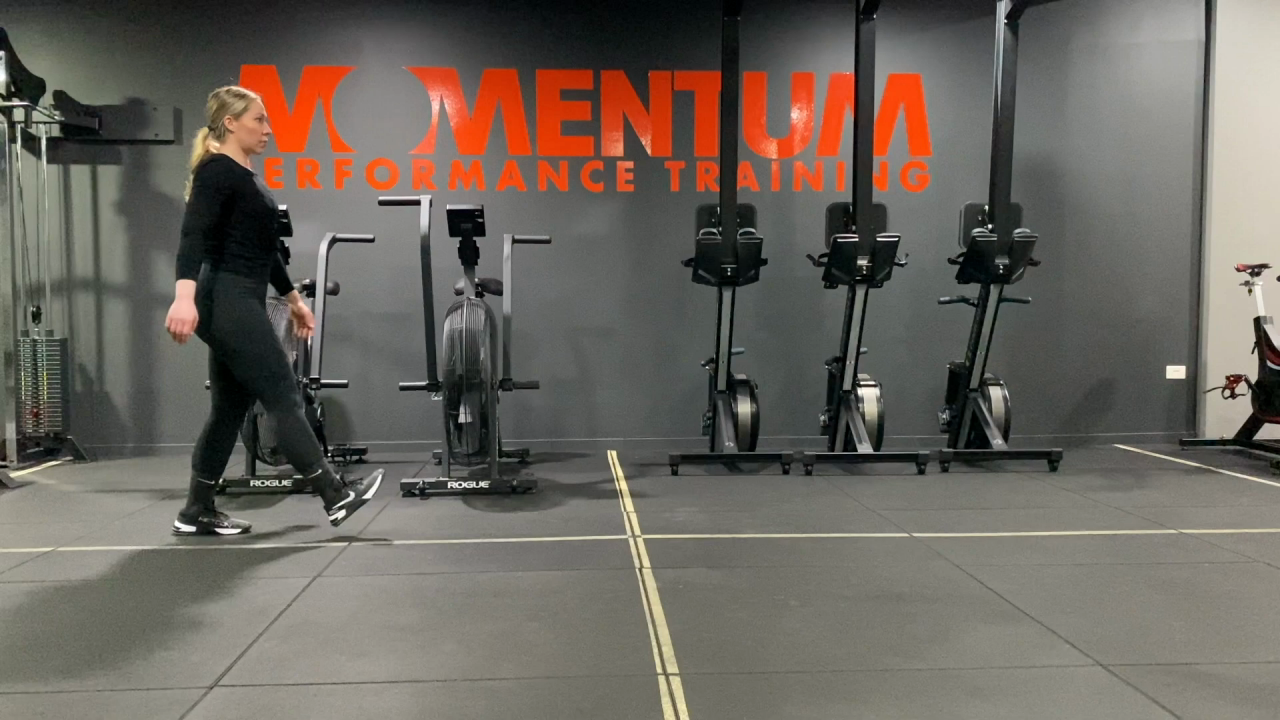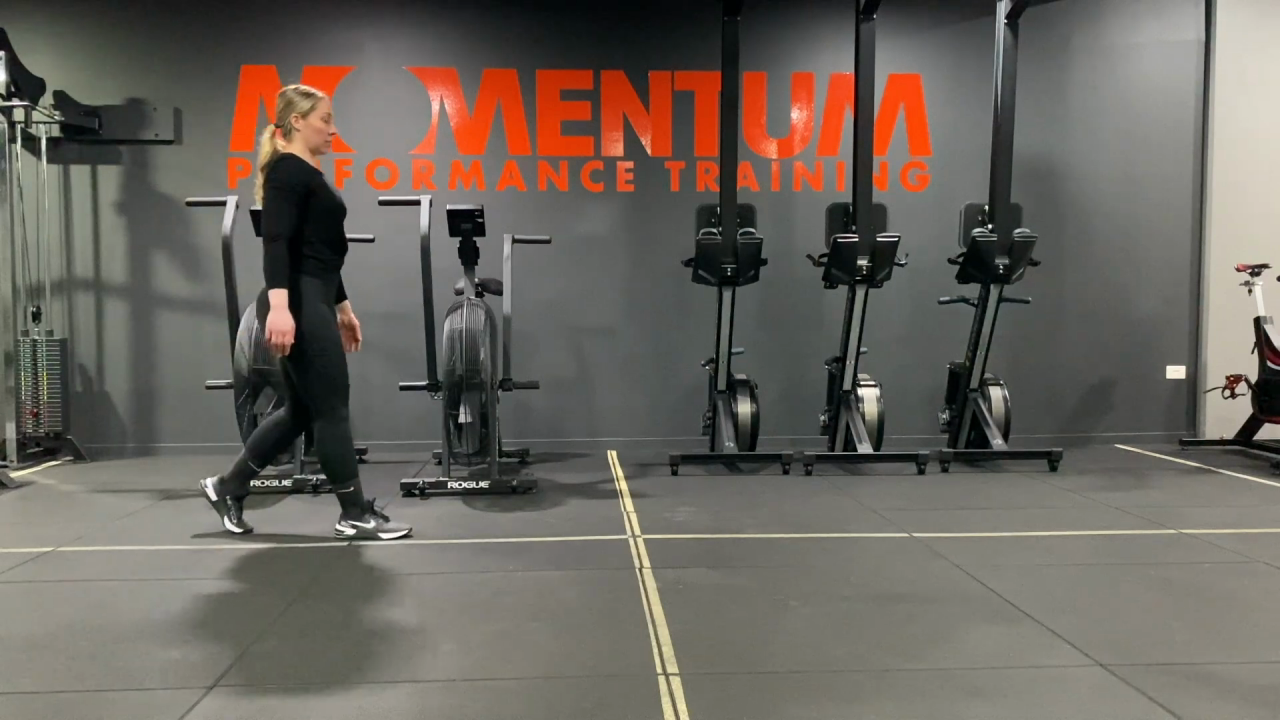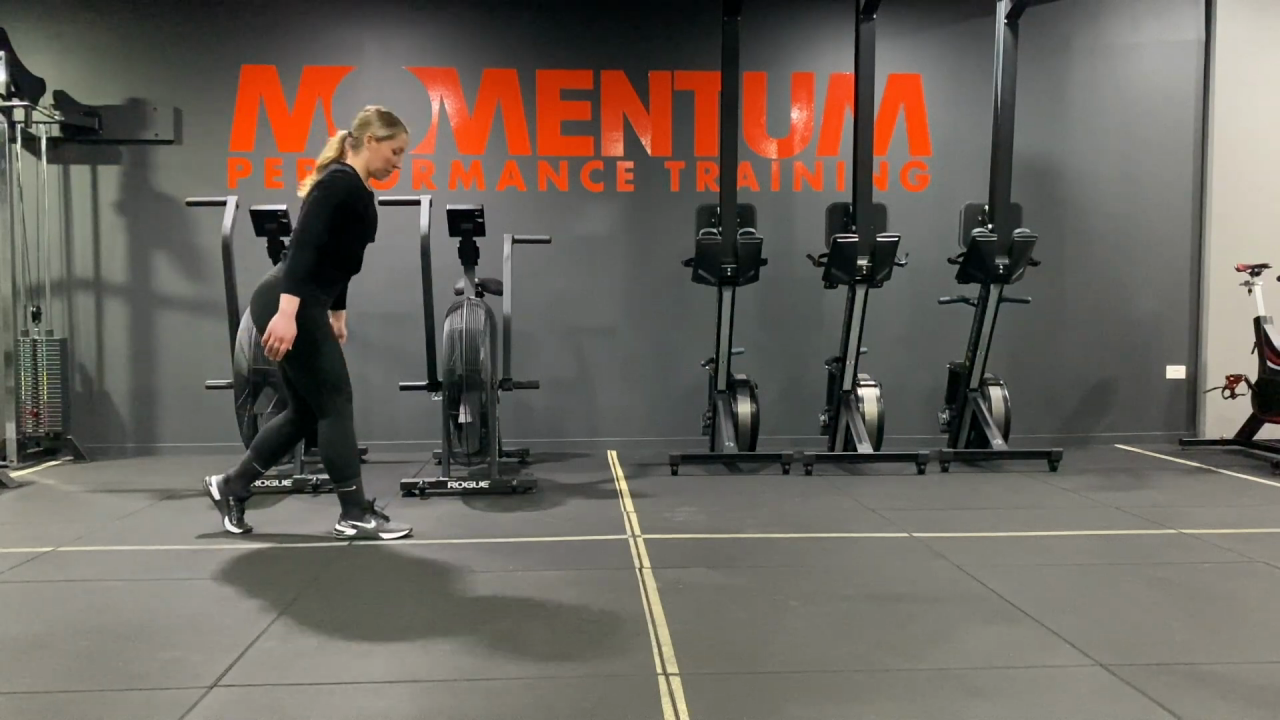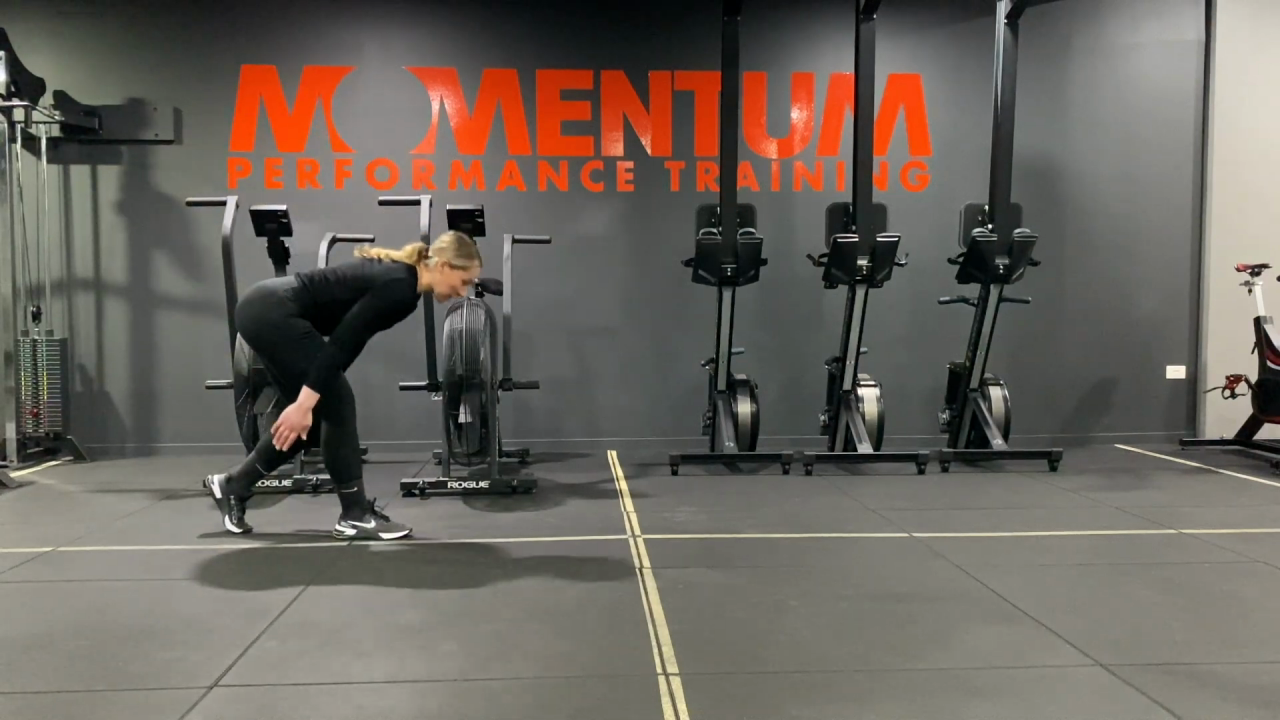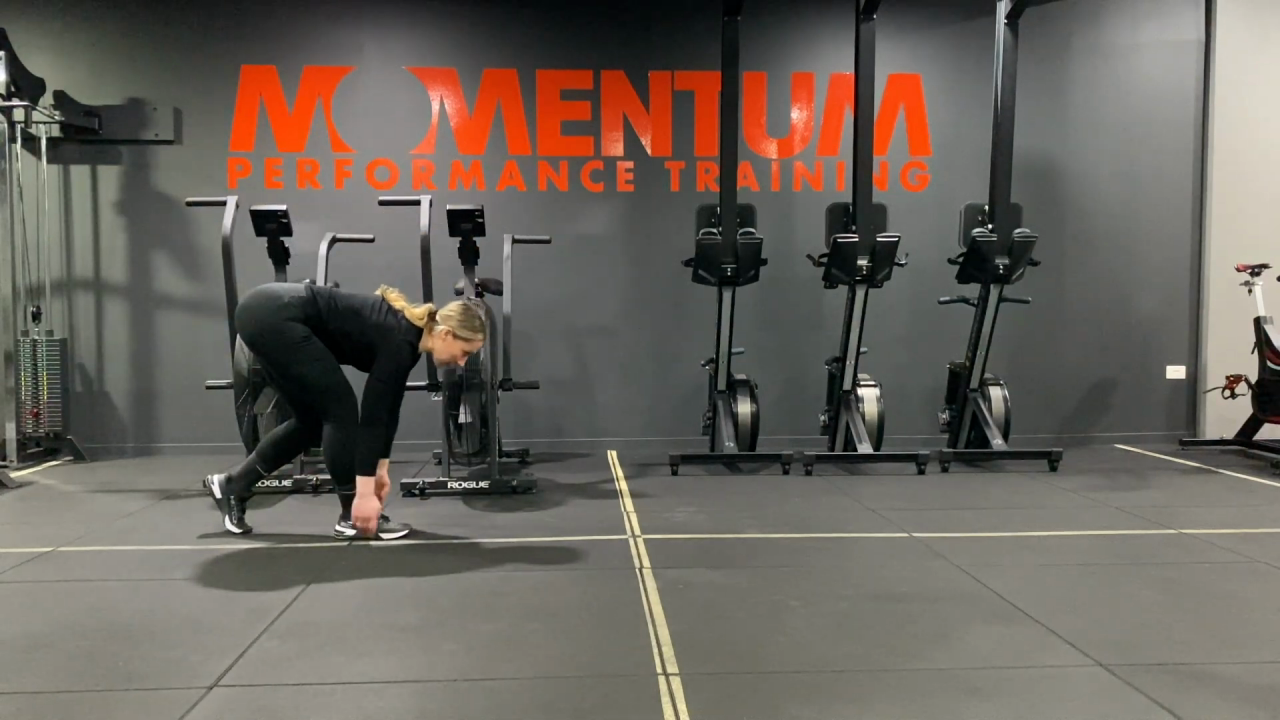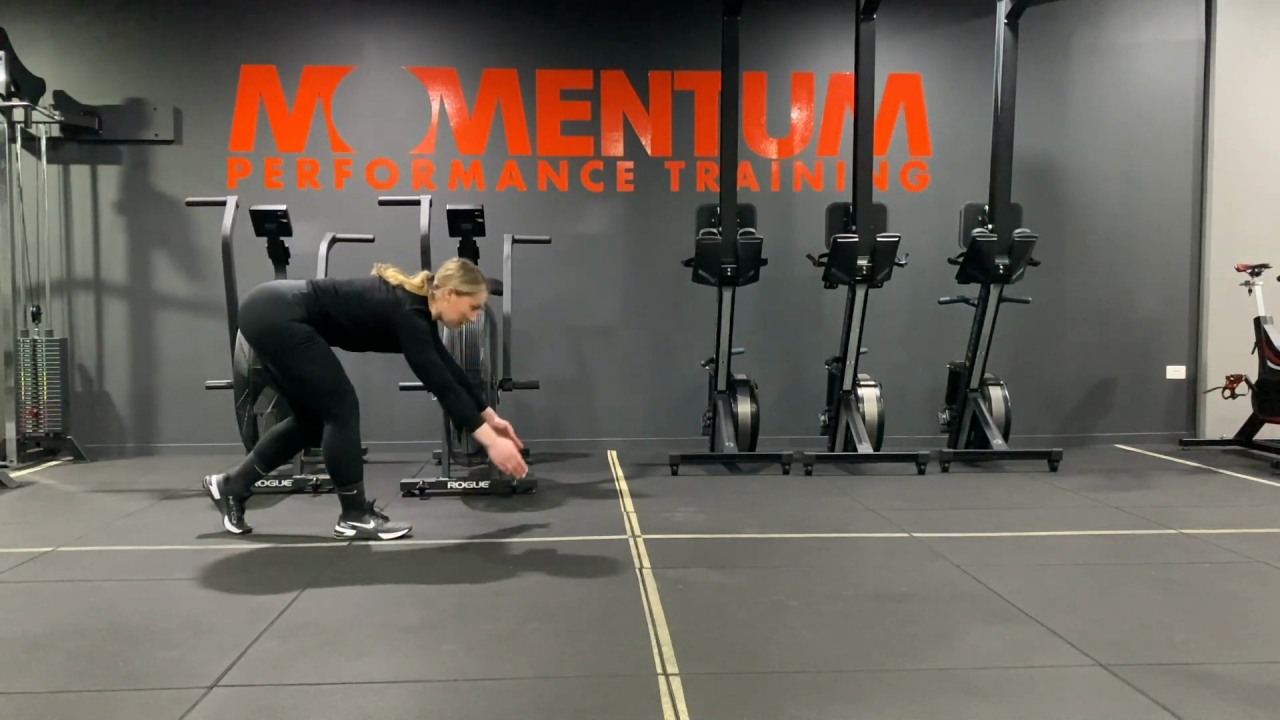
dt=0.5s
person 1, frame 1
left shoulder: (243, 175)
right shoulder: (217, 171)
left elbow: (262, 246)
right elbow: (193, 236)
left wrist: (293, 297)
right wrist: (184, 295)
left hip: (239, 302)
right hip: (226, 302)
left knee: (230, 408)
right knee: (283, 397)
left ankle: (196, 510)
right ankle: (337, 496)
person 1, frame 2
left shoulder: (307, 174)
right shoulder: (287, 170)
right elbow: (275, 243)
left wrist: (343, 307)
right wrist: (279, 306)
left hip: (312, 302)
right hip: (299, 303)
left knee: (302, 408)
right knee: (331, 407)
left ankle: (228, 487)
right ankle: (356, 514)
person 1, frame 3
left shoulder: (355, 188)
right shoulder: (340, 183)
right elbow: (304, 246)
left wrist: (337, 316)
right wrist: (288, 315)
left hip: (303, 304)
right hip: (287, 304)
left knee: (309, 408)
right knee: (333, 402)
left ankle: (230, 487)
right ankle: (355, 515)
person 1, frame 4
left shoulder: (399, 278)
right shoulder: (399, 289)
left elbow: (348, 338)
right elbow: (341, 343)
left wrist: (307, 399)
right wrist: (305, 403)
left hip: (268, 313)
right hip: (272, 313)
right knee: (336, 405)
left ankle: (232, 487)
right ankle: (355, 515)
person 1, frame 5
left shoulder: (408, 335)
right shoulder: (399, 342)
left elbow: (388, 411)
right elbow: (373, 416)
left wrist: (381, 468)
right wrist: (365, 493)
left hip: (265, 314)
right hip: (273, 318)
left knee: (313, 418)
right knee: (339, 409)
left ankle: (232, 486)
right ankle: (353, 517)
person 1, frame 6
left shoulder: (416, 308)
right shoulder: (408, 314)
left elbow: (449, 372)
right elbow: (441, 385)
left wrist: (490, 418)
right wrist: (489, 439)
left hip: (270, 313)
right hip: (277, 318)
left knee: (313, 417)
right knee: (340, 409)
left ankle: (232, 486)
right ankle: (355, 516)
